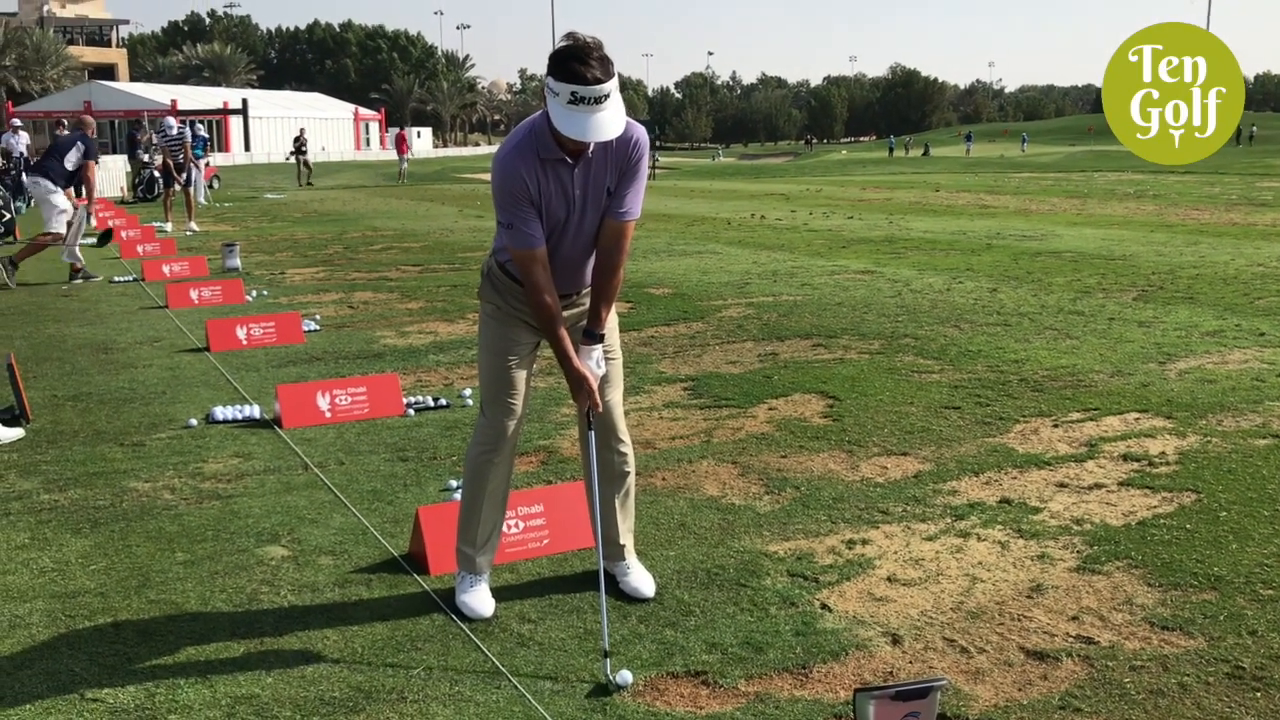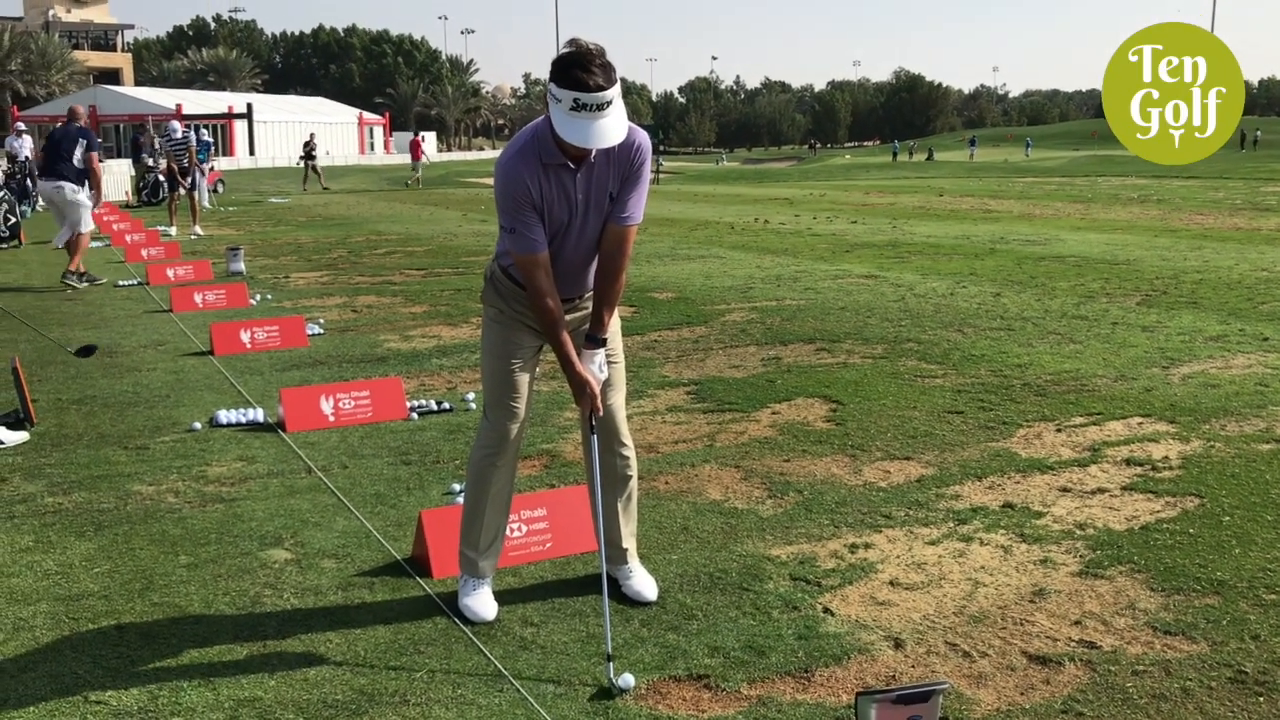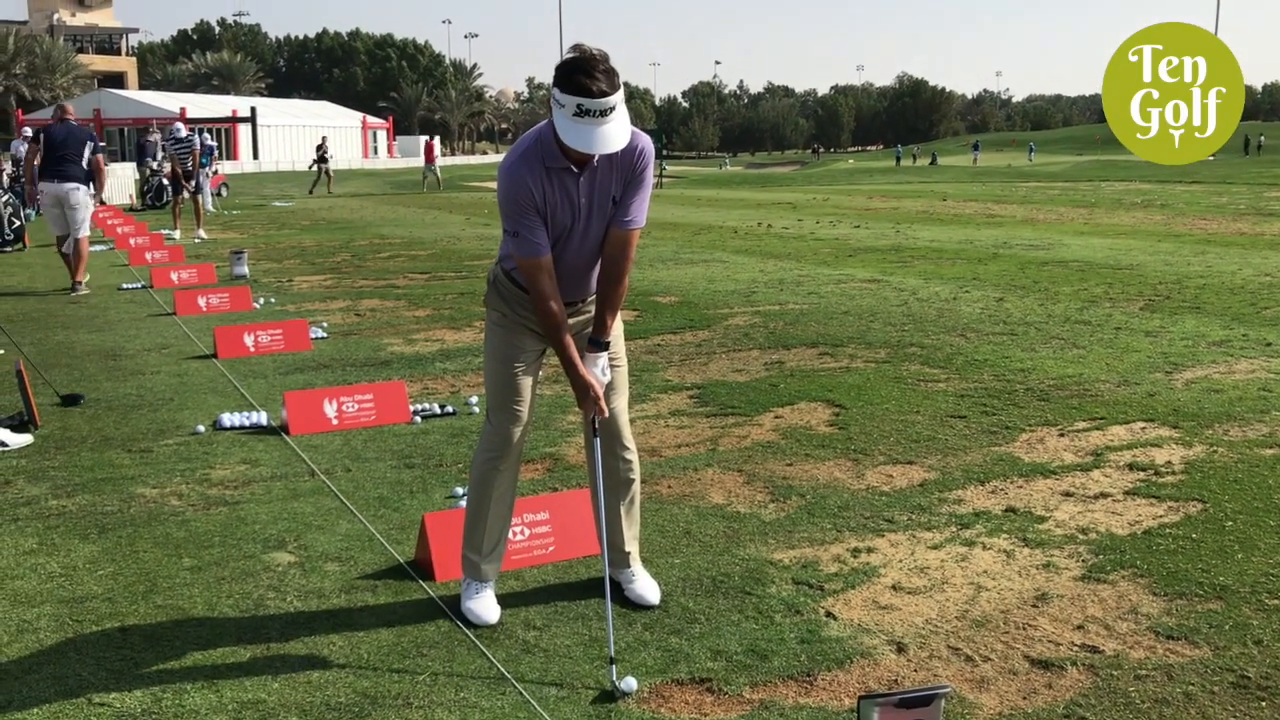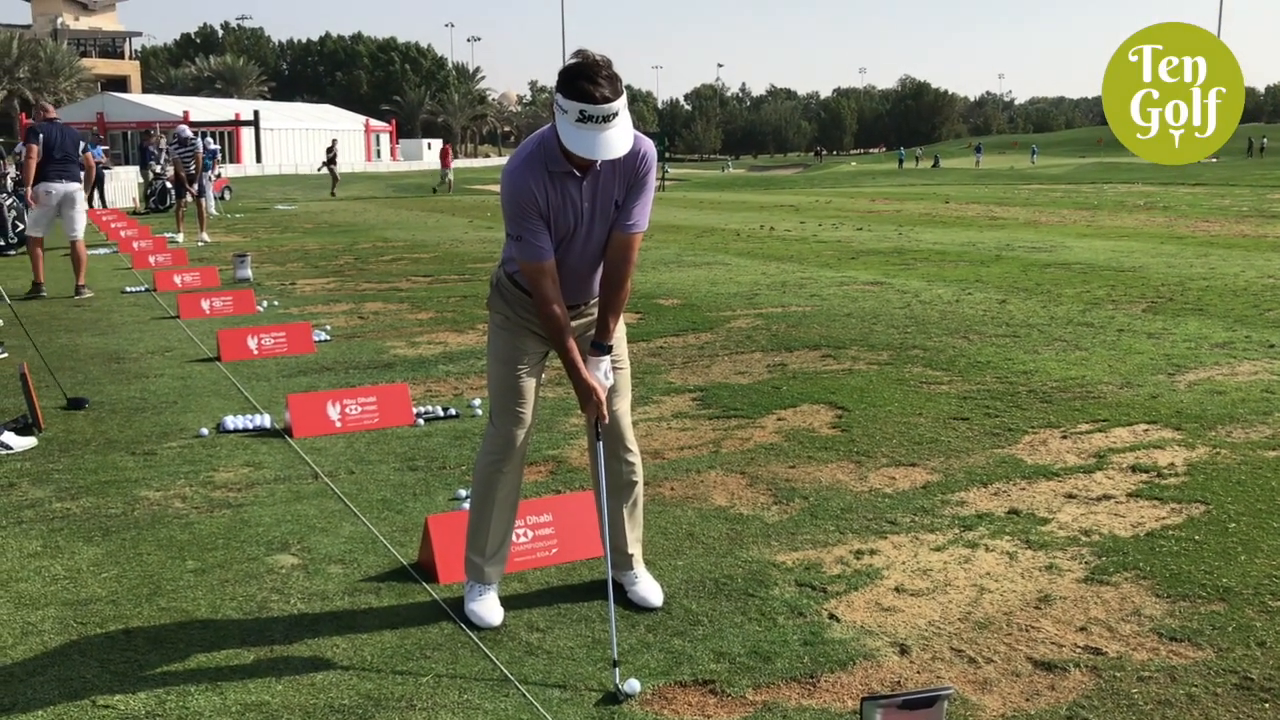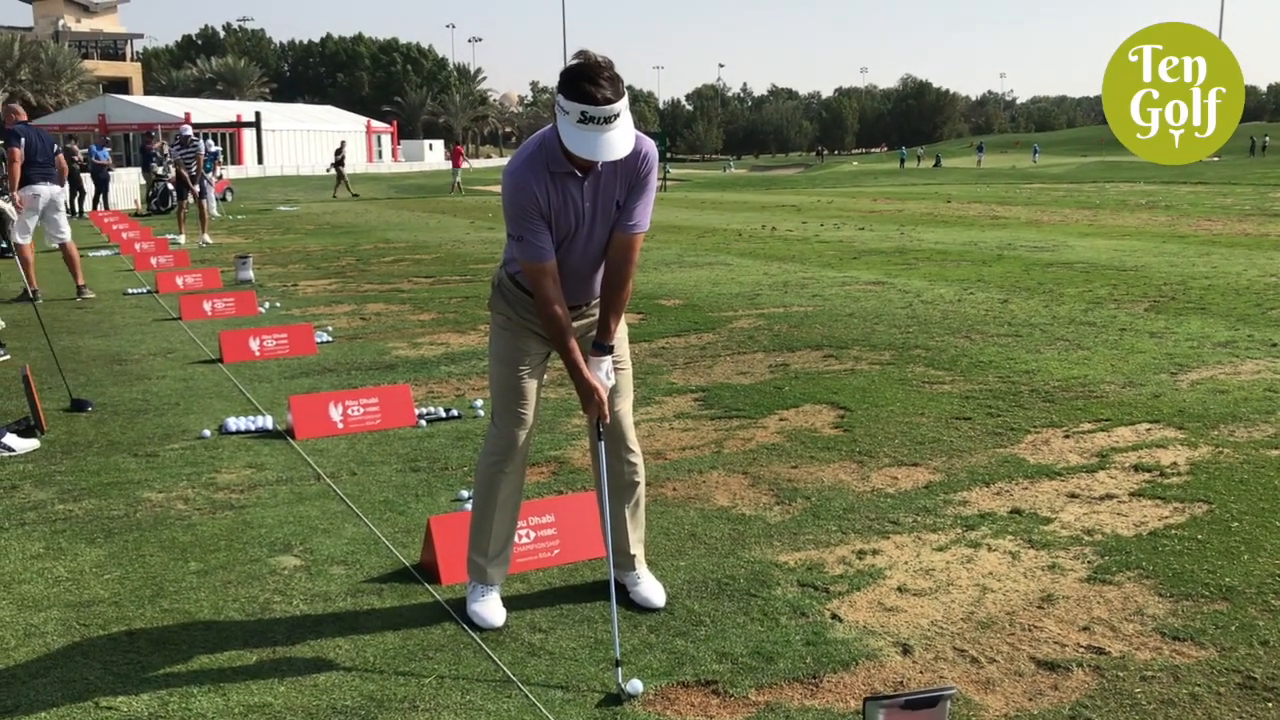
dt=0.3s
person 1, frame 1
left shoulder: (630, 142)
right shoulder: (515, 161)
left elbow: (613, 247)
right elbow: (534, 274)
left wrist: (594, 337)
right wrist: (570, 363)
left hip: (589, 294)
right hip: (515, 297)
left knee: (611, 427)
right knee: (498, 428)
left ankle: (620, 553)
right ankle: (473, 568)
person 1, frame 2
left shoulder: (632, 147)
right shoulder: (517, 165)
left elbow: (615, 252)
right elbow: (538, 280)
left wrist: (597, 341)
right wrist: (572, 366)
left hip: (591, 299)
right hip: (518, 301)
left knee: (613, 430)
right knee: (501, 432)
left ankle: (622, 557)
right ankle: (476, 573)
person 1, frame 3
left shoulder: (636, 151)
right shoulder: (520, 170)
left elbow: (618, 256)
right elbow: (541, 284)
left wrist: (600, 345)
right wrist: (575, 370)
left hip: (594, 302)
right hip: (521, 305)
left knee: (617, 434)
right knee: (504, 435)
left ankle: (625, 561)
right ankle: (479, 575)
person 1, frame 4
left shoulder: (638, 155)
right shoulder: (524, 174)
left elbow: (621, 259)
right elbow: (544, 288)
left wrist: (603, 348)
right wrist: (578, 374)
left hip: (597, 304)
right hip: (524, 307)
left knee: (619, 436)
right knee: (507, 438)
left ankle: (628, 562)
right ankle: (482, 578)
person 1, frame 5
left shoulder: (640, 156)
right shoulder: (525, 174)
left elbow: (622, 260)
right elbow: (545, 288)
left wrist: (604, 349)
right wrist: (580, 373)
left hip: (598, 305)
right hip: (526, 308)
left knee: (621, 436)
right knee: (509, 438)
left ankle: (631, 563)
right ankle: (485, 578)
person 2, frame 1
left shoulder: (66, 139)
right shoulder: (88, 142)
right elbow: (89, 175)
left wrist: (71, 202)
right wrist: (91, 205)
left hip: (37, 179)
right hip: (48, 184)
left knee: (69, 219)
right knee: (55, 234)
left ankle: (76, 270)
person 2, frame 2
left shoulder: (53, 133)
right shoulder: (87, 134)
left elbow: (39, 162)
right elbow: (94, 166)
right wrist: (98, 194)
left hip: (45, 184)
right hip: (67, 185)
left knee: (69, 231)
right knee: (84, 230)
left ankle: (82, 273)
right ankle: (71, 272)
person 2, frame 3
left shoulder: (44, 130)
right shoulder: (88, 134)
left elbow: (30, 158)
right elbow: (100, 167)
left wrist: (29, 186)
right wrist: (99, 193)
left hip: (47, 186)
right hip: (75, 186)
left knee: (61, 235)
right knee: (80, 235)
left ankle: (76, 277)
right ankle: (77, 282)
person 2, frame 4
left shoulder: (36, 129)
right shoulder: (75, 133)
left elbow: (31, 158)
right elbow: (90, 165)
left wrist: (28, 187)
right wrist: (86, 191)
left hip: (46, 186)
right hip: (73, 186)
left knee: (35, 235)
right knee: (77, 238)
left ankle: (39, 284)
right ankle: (80, 286)
person 2, frame 5
left shoulder: (13, 132)
right shoulder: (46, 134)
left elbow: (15, 161)
right elbow: (63, 166)
left wrist: (13, 192)
left hip: (30, 190)
right hip: (53, 189)
left knee: (22, 241)
right knee: (64, 240)
left ankle: (32, 291)
right ankle: (81, 287)
